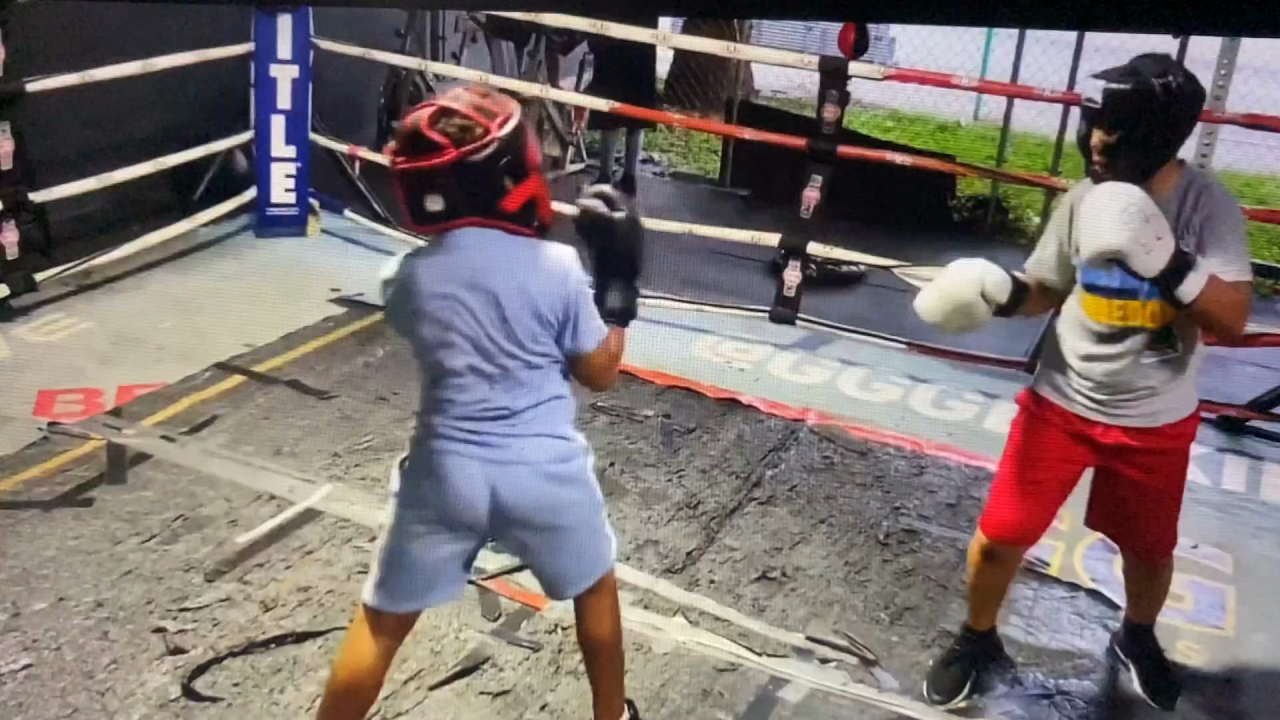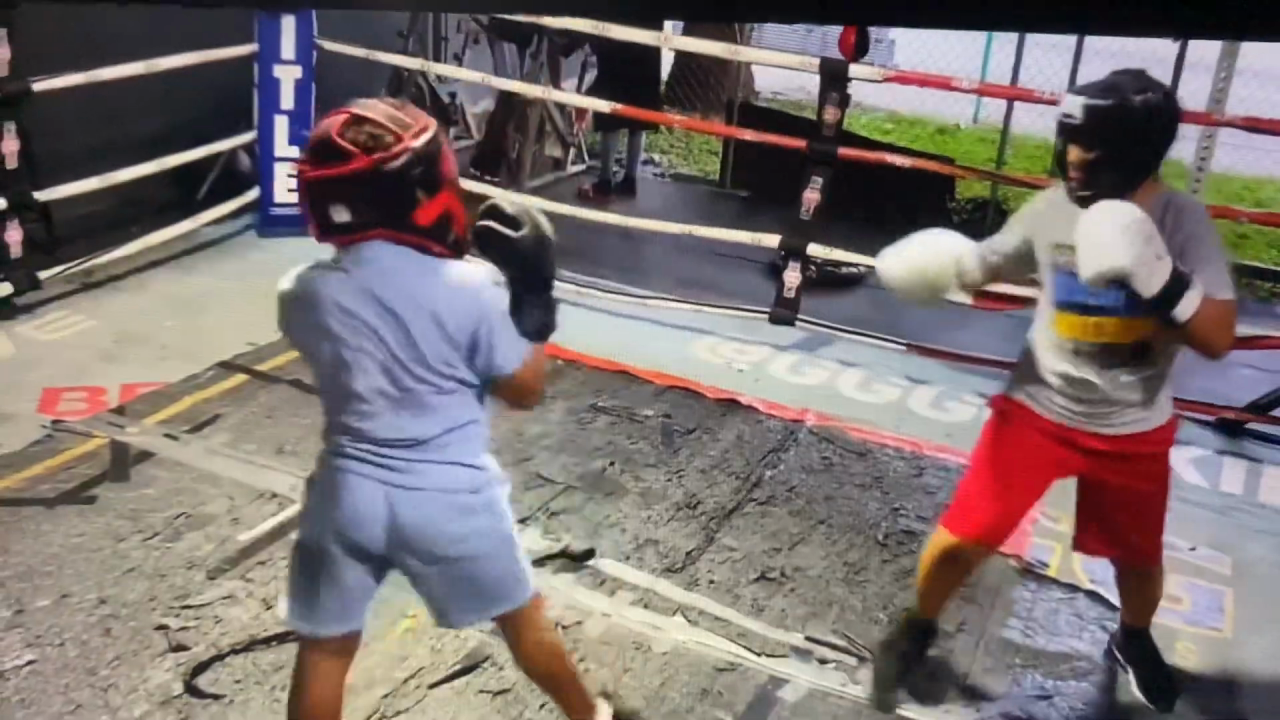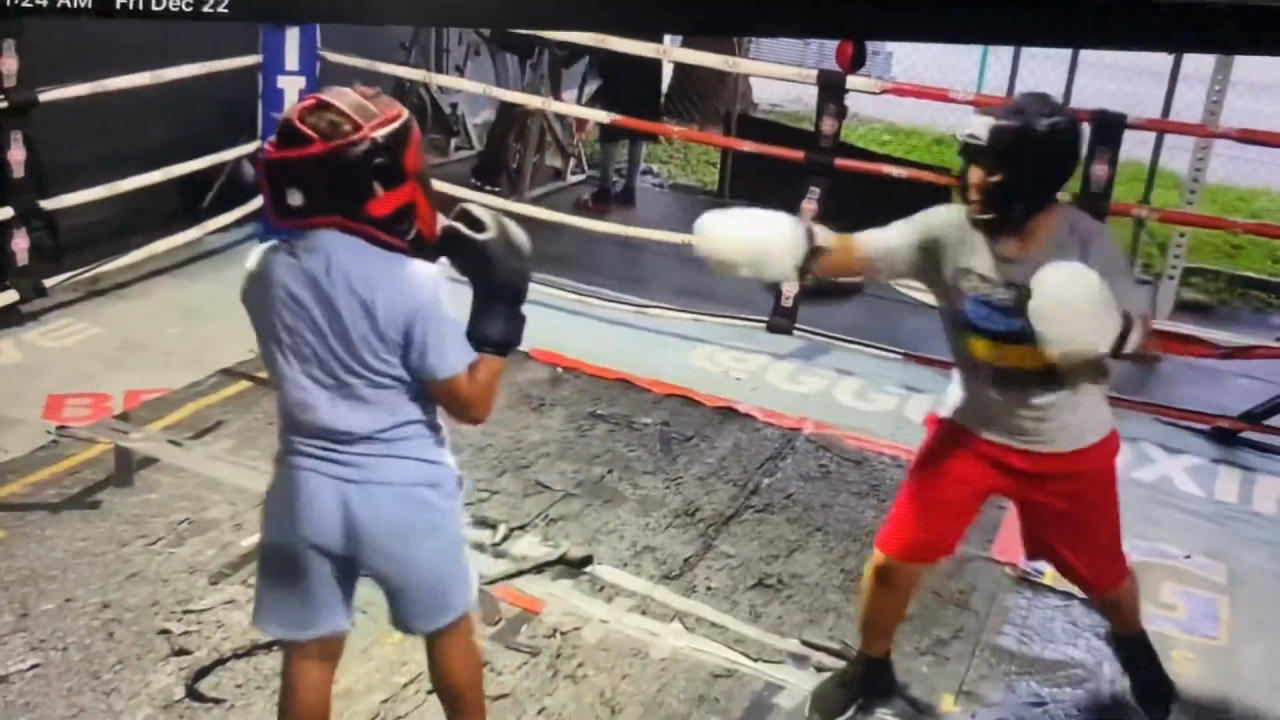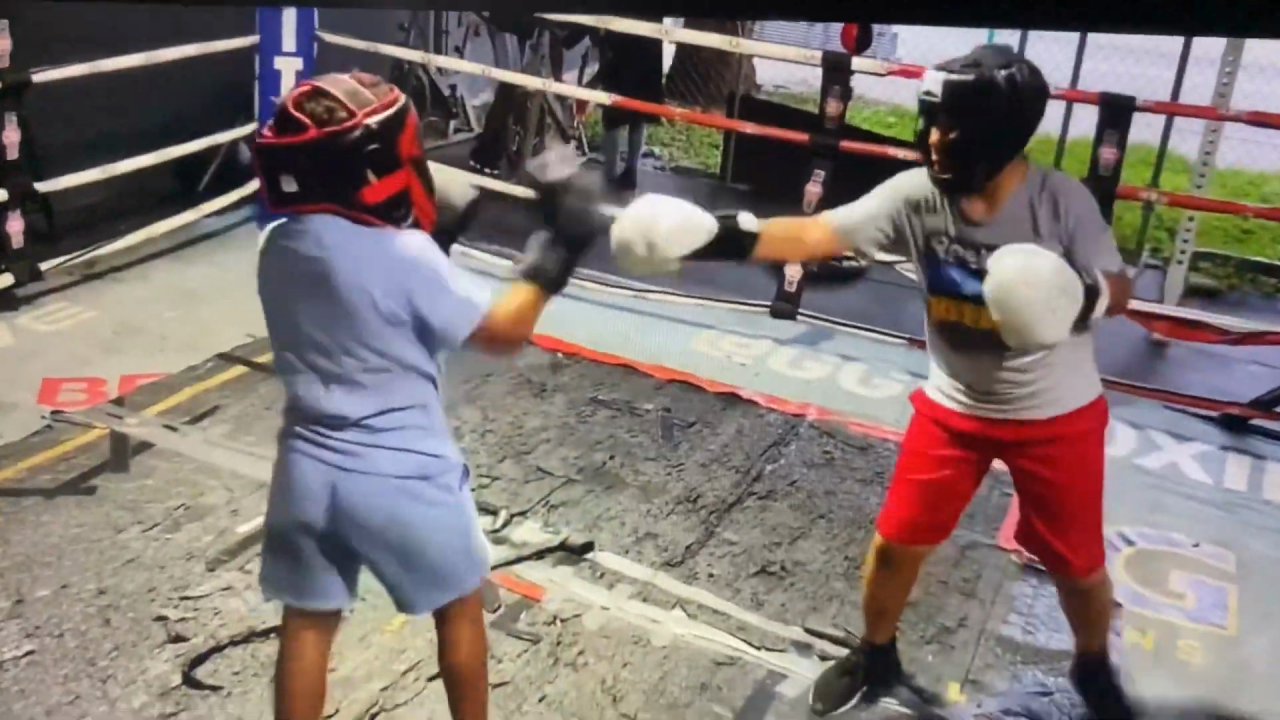
dt=0.2s
person 1, frame 1
left shoulder: (1209, 205)
right shoulder: (1081, 200)
left elbow: (1230, 319)
right elbow: (1042, 288)
left wrist: (1165, 261)
right wrist: (995, 290)
left hip: (1155, 422)
right hip: (1061, 402)
left knee: (1149, 548)
right knee: (999, 536)
left ankle: (1136, 637)
right ankle: (978, 641)
person 1, frame 2
left shoulder: (1183, 222)
right shoulder: (1050, 210)
left elbow: (1220, 339)
right elbow: (987, 265)
left wrist: (1162, 281)
right wrist: (949, 263)
left hip: (1133, 429)
right hip: (1038, 410)
left knee: (1136, 558)
right knee: (962, 540)
left ankle: (1132, 640)
right ankle: (916, 630)
person 1, frame 3
left shoulder: (1087, 244)
right shoulder: (944, 231)
left elbow: (1141, 335)
right elbow: (853, 252)
left wrist: (1115, 330)
right wrist: (792, 244)
left hip: (1071, 446)
right hip: (969, 433)
left knee: (1100, 573)
right knee: (893, 561)
left ankle: (1130, 642)
right ankle: (869, 669)
person 1, frame 4
left shoulder: (1060, 202)
right shoulder: (912, 194)
left elbow: (1114, 289)
right elbow: (815, 235)
left wrist: (1083, 297)
right wrist: (714, 231)
left hip: (1058, 416)
right hip: (955, 405)
left knee: (1074, 561)
right knee: (897, 544)
left ankle: (1093, 665)
right ankle: (876, 657)
person 2, frame 1
left shoulder: (409, 279)
right shoulder: (554, 267)
right elbow: (601, 373)
right wrist: (620, 275)
left hip: (447, 475)
right hip: (543, 468)
left knee: (382, 622)
right knee: (595, 592)
person 2, frame 2
left shoulder: (304, 294)
right shoulder: (470, 289)
right elbow: (527, 390)
right wrist: (534, 288)
left hip: (352, 496)
right hip: (452, 497)
left knee: (325, 647)
right knee: (518, 615)
person 2, frame 3
left shoulder: (263, 274)
right shoulder: (413, 286)
right elbow: (472, 403)
right wrist: (500, 303)
left hip: (308, 491)
right hip: (407, 493)
left knee: (310, 651)
right knee: (448, 629)
person 2, frame 4
left shoulder: (278, 250)
right shoulder: (406, 259)
right elbow: (499, 333)
right wrist: (557, 247)
left hip: (309, 472)
right hip: (404, 476)
left knee: (309, 623)
right knee: (459, 604)
